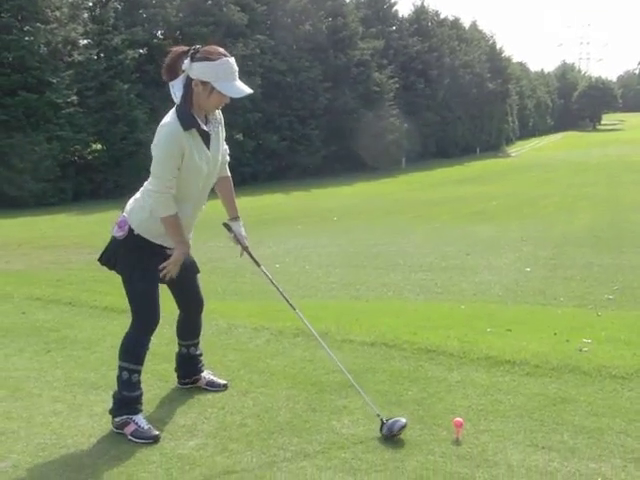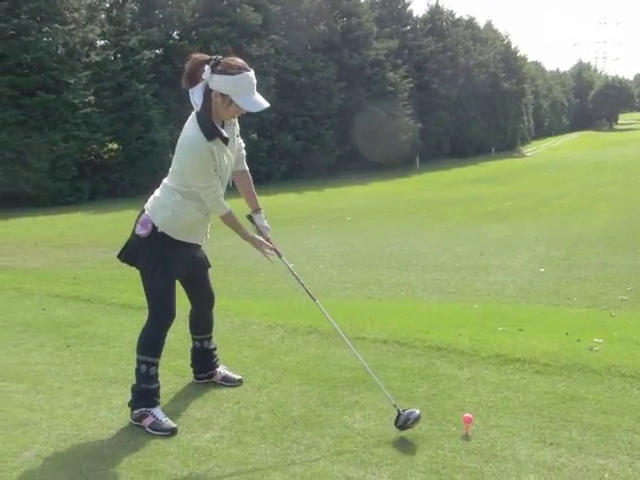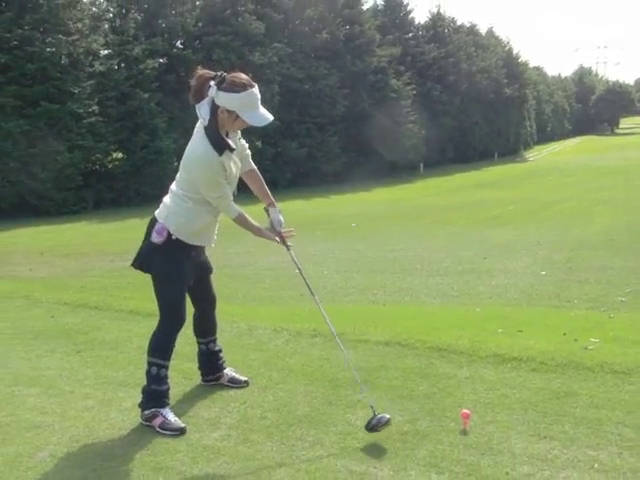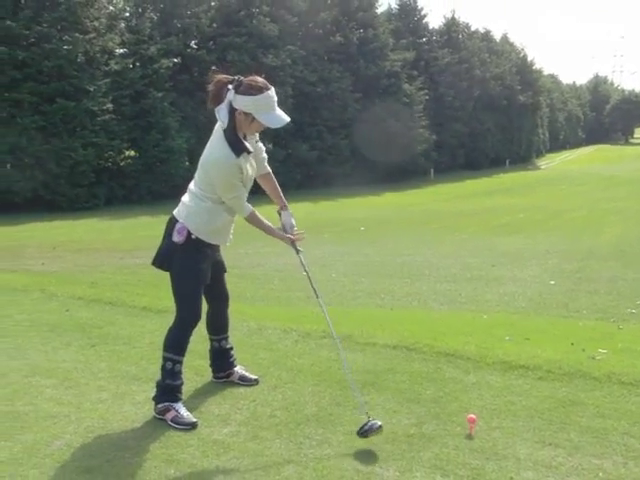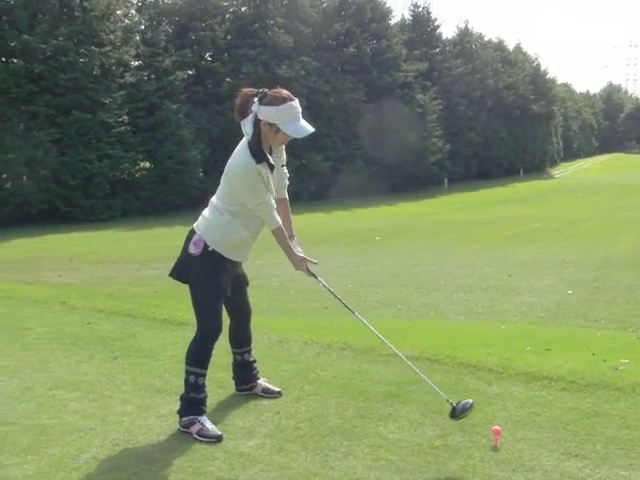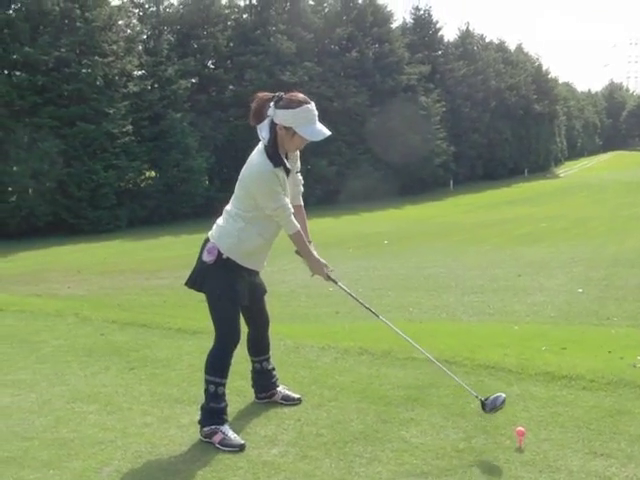
dt=0.3s
person 1, frame 1
left shoulder: (214, 120)
right shoulder: (172, 132)
left elbow: (221, 172)
right elbow: (164, 200)
left wrist: (235, 221)
right wrist: (178, 249)
left hip: (174, 238)
right hip: (142, 236)
left knee: (193, 305)
right knee: (146, 320)
left ankle: (190, 372)
right ankle: (125, 411)
person 1, frame 2
left shoulder: (226, 121)
right shoulder: (197, 141)
left elbow: (239, 168)
right elbow: (215, 203)
left wrist: (259, 215)
right wrist: (250, 238)
left hip: (187, 233)
right hip: (161, 233)
left knee: (204, 301)
right knee: (162, 314)
left ankle: (205, 367)
right ankle: (143, 404)
person 1, frame 3
left shoulder: (225, 127)
right shoulder: (206, 156)
left elbow: (247, 166)
right elbow: (226, 207)
left wrist: (273, 208)
right wrist: (265, 233)
left hip: (190, 237)
right hip: (171, 238)
left knee: (206, 303)
right knee: (172, 317)
left ankle: (212, 369)
right ankle: (153, 405)
person 1, frame 4
left shoulder: (243, 130)
right shoulder: (224, 158)
left elbow: (262, 170)
right elbow: (240, 207)
left wrist: (285, 211)
right wrist: (277, 233)
left hip: (205, 236)
right hip: (190, 236)
left knee: (219, 301)
right knee: (188, 314)
left ankle: (223, 367)
right ankle: (166, 399)
person 1, frame 5
left shoulder: (273, 148)
right shoulder: (245, 166)
left elbow: (281, 196)
right elbow: (268, 216)
left wrist: (293, 243)
right wrist: (292, 254)
left hip: (229, 251)
right hip: (208, 250)
left knee: (242, 315)
right knee: (210, 327)
left ankle: (246, 379)
right ankle: (190, 411)
person 1, frame 6
left shoulder: (288, 154)
right shoulder: (262, 170)
left elbow: (296, 203)
right elbow: (285, 219)
left wrist: (310, 250)
right wrist: (311, 258)
left hip: (246, 259)
right hip: (224, 258)
left knee: (260, 324)
right knee: (228, 336)
left ankle: (266, 387)
right ankle: (212, 421)
